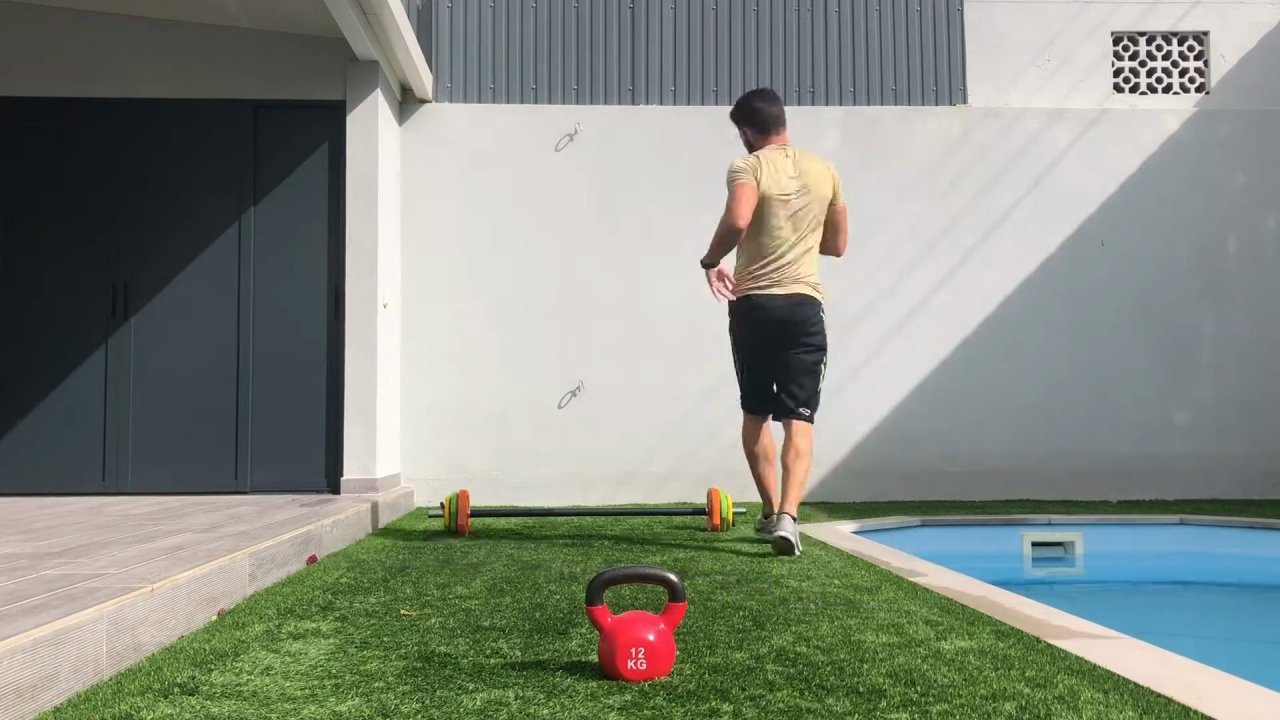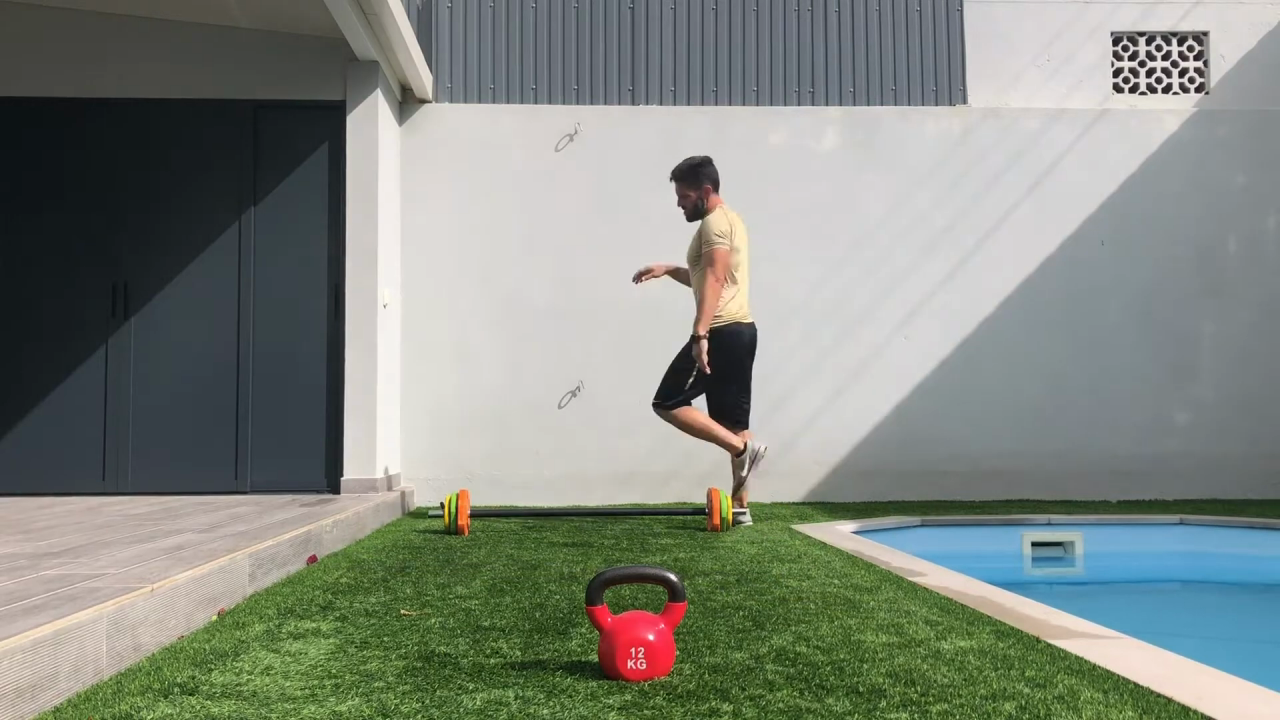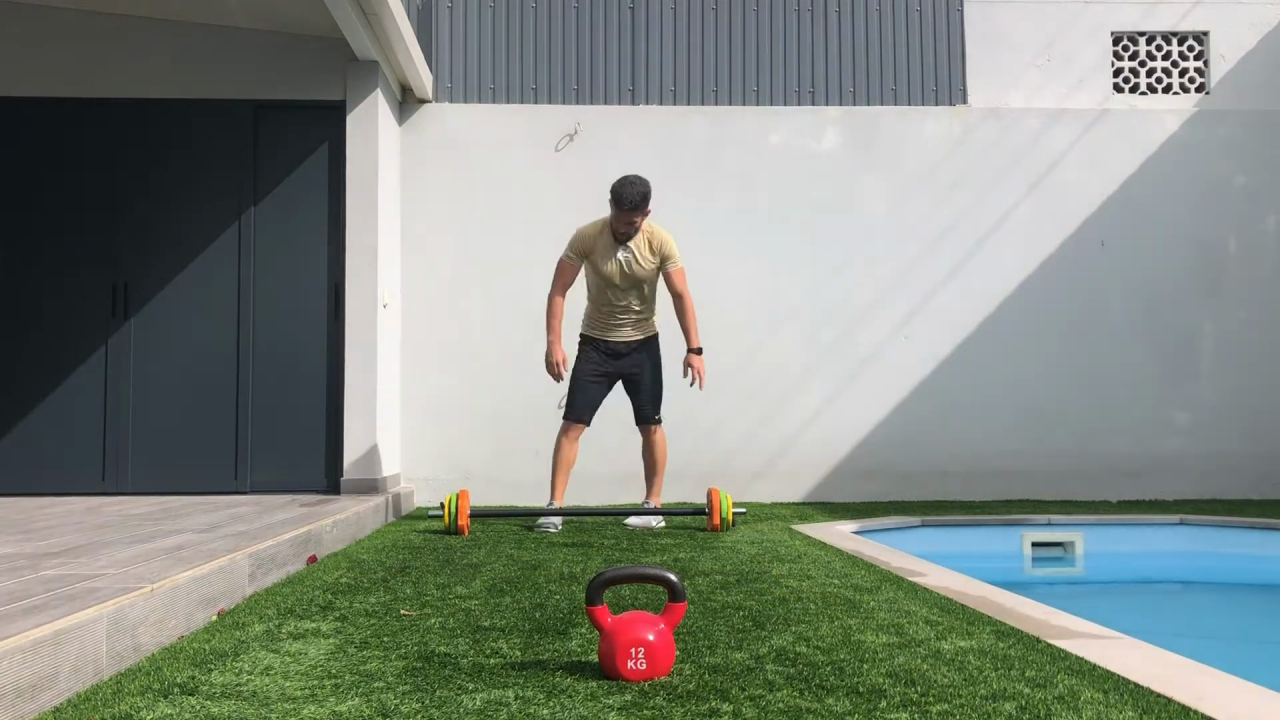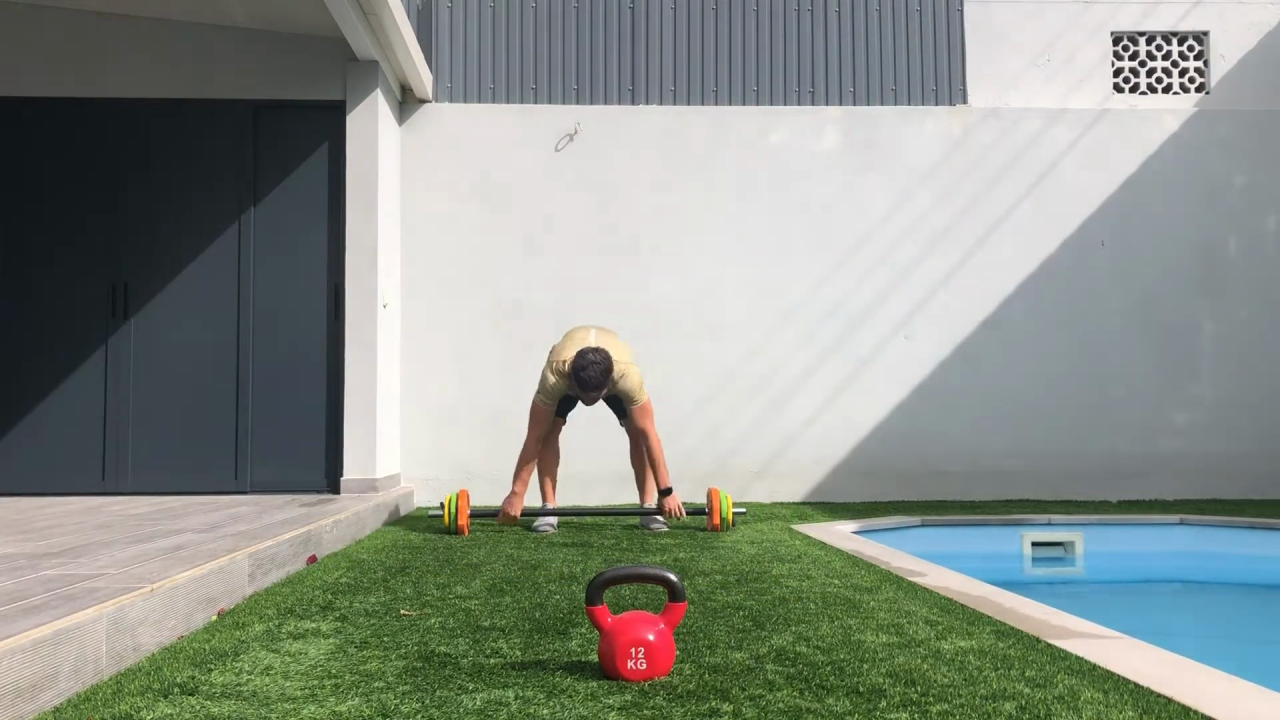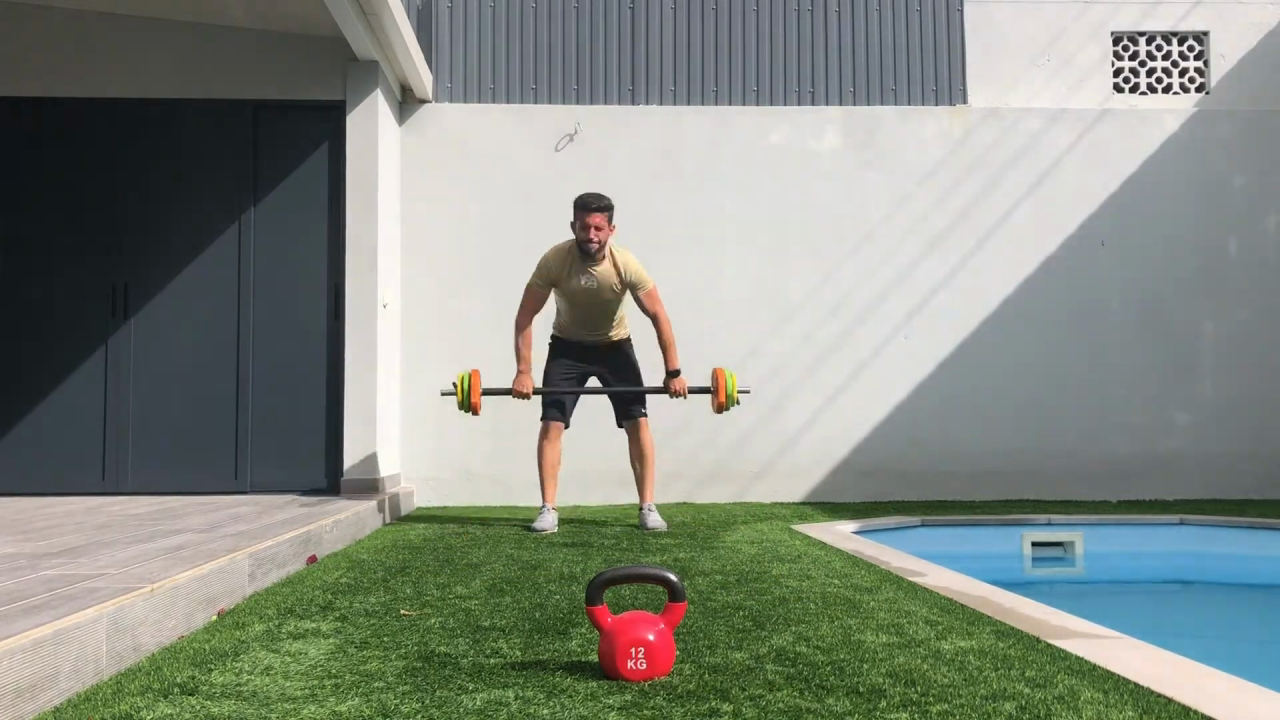
dt=0.4s
person 1, frame 1
left shoulder: (746, 167)
right shoulder: (824, 172)
left elbow: (737, 219)
right elbow: (837, 244)
left wrist: (711, 263)
left hip: (753, 304)
right hip: (803, 305)
left knee: (757, 412)
right knee: (797, 419)
left ankle: (774, 510)
right ankle: (785, 517)
person 1, frame 2
left shoulder: (715, 224)
right shoulder: (725, 221)
left elbow: (714, 280)
left wrist: (701, 335)
right wrist: (668, 269)
left hip: (721, 331)
right hip: (739, 330)
left knee: (669, 404)
right knee: (733, 421)
left ankle: (742, 450)
right ankle: (739, 507)
person 1, frame 3
left shoulder: (659, 241)
right shoulder: (586, 237)
left elbow: (681, 295)
right elbow: (558, 291)
left wrist: (694, 349)
right wrist: (553, 341)
left hip: (641, 344)
right hip: (595, 343)
left knee: (650, 424)
right knee: (573, 423)
left ankle: (653, 507)
right ankle: (556, 505)
person 1, frame 4
left shoulder: (626, 375)
right shoulder: (555, 375)
left elbow: (648, 434)
right elbow: (534, 438)
left wrist: (666, 492)
right wrist: (516, 493)
left hip: (614, 363)
left knee: (637, 429)
right knee: (549, 429)
left ankle: (648, 506)
right ankle: (549, 508)
person 1, frame 5
left shoulder: (626, 264)
right shoulder: (555, 260)
left elbow: (658, 316)
right elbow: (525, 316)
left wrist: (673, 371)
right wrist: (523, 370)
left hip: (614, 346)
right hip: (567, 347)
left knee: (637, 422)
right knee: (552, 424)
left ankle: (648, 508)
right ankle: (548, 510)
